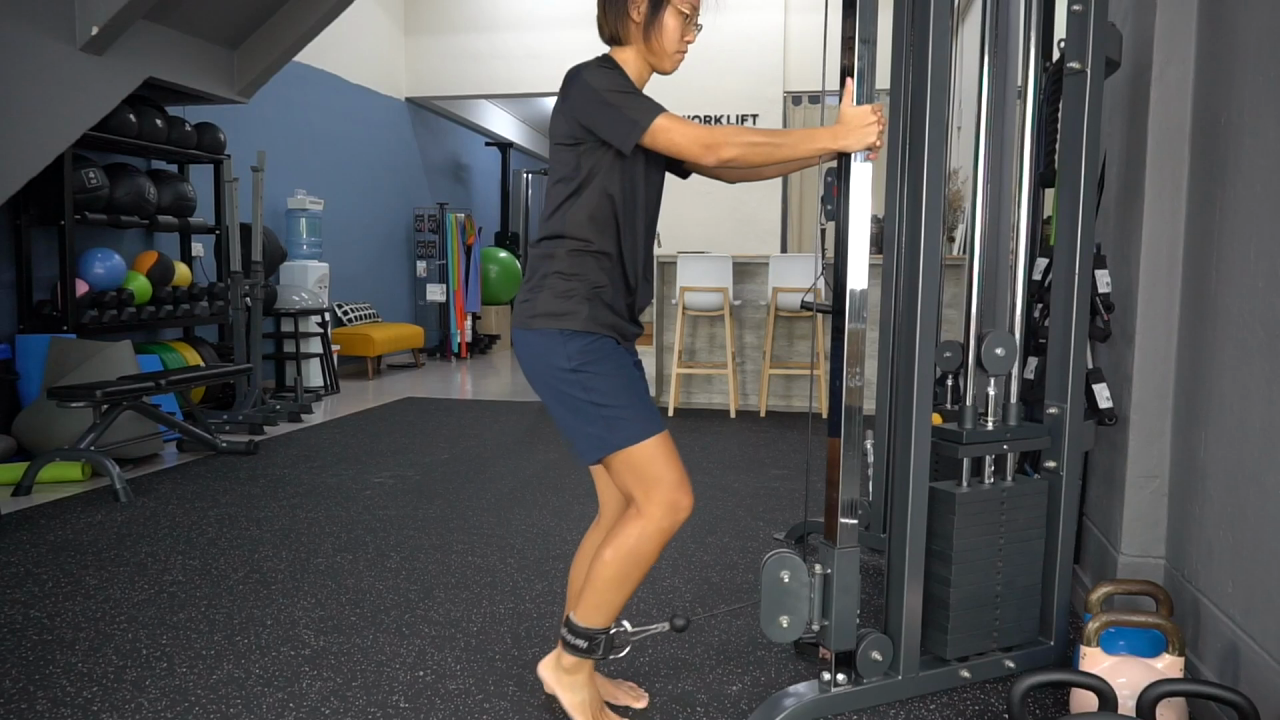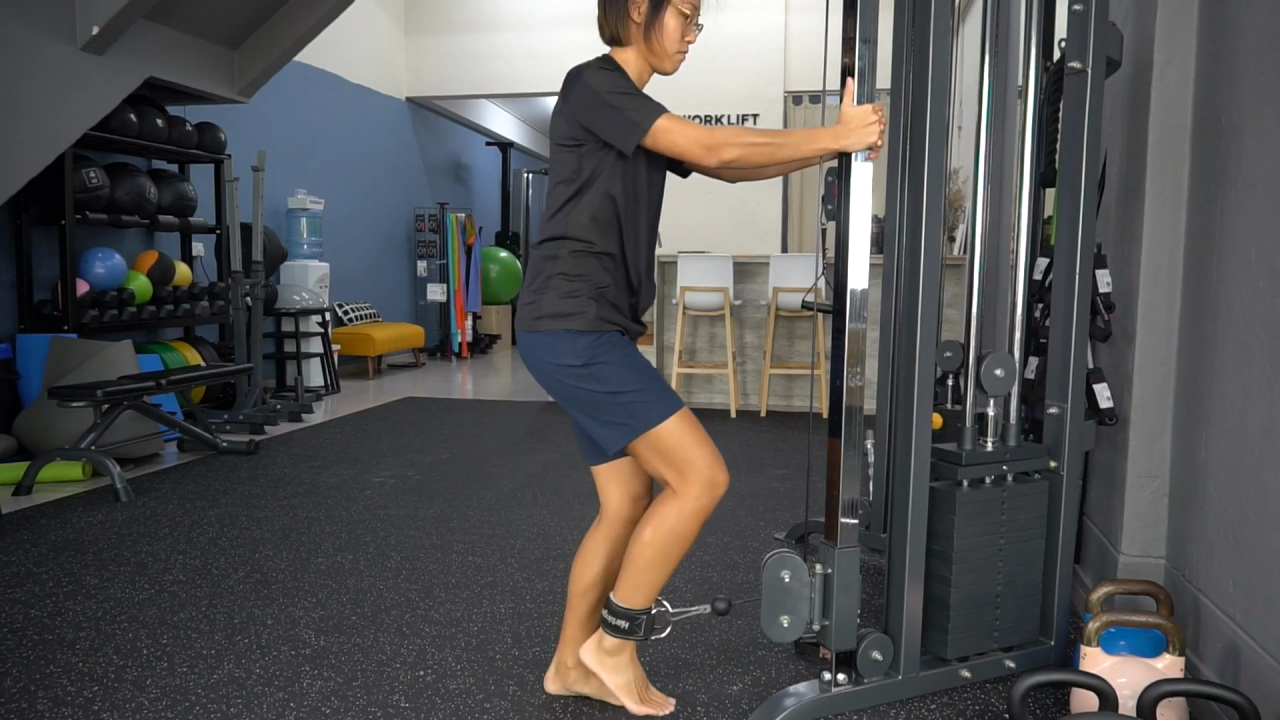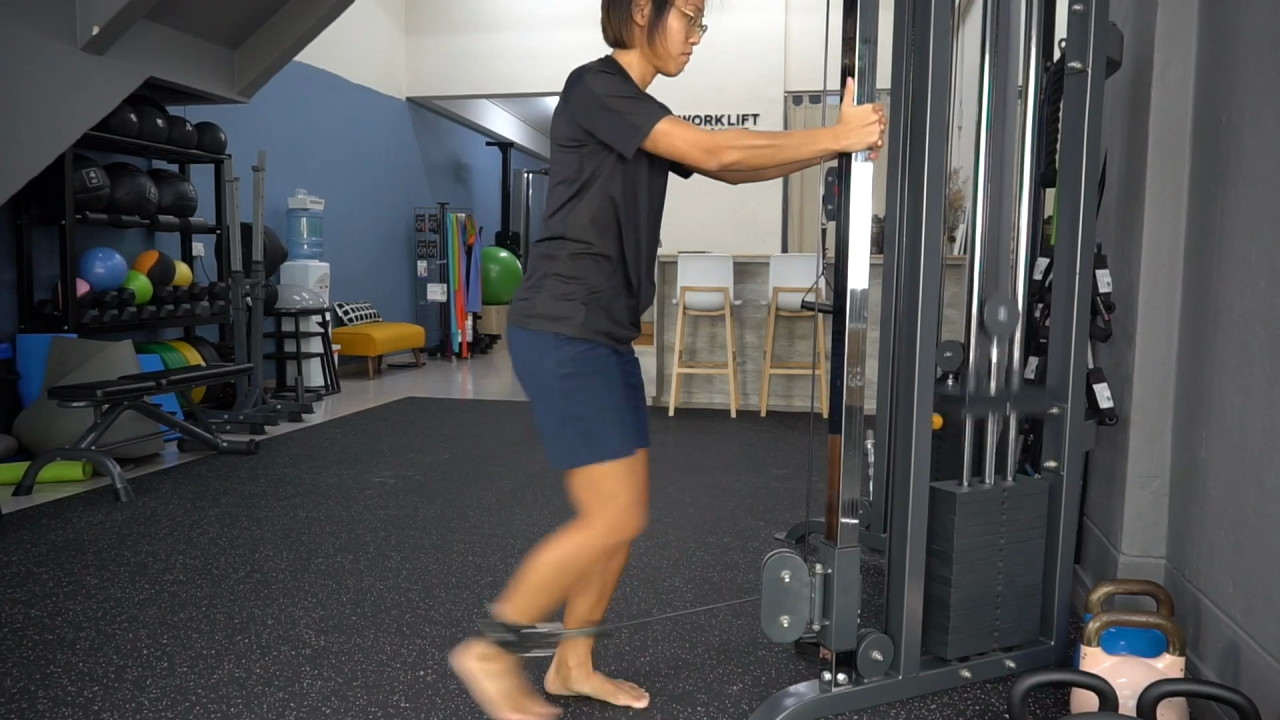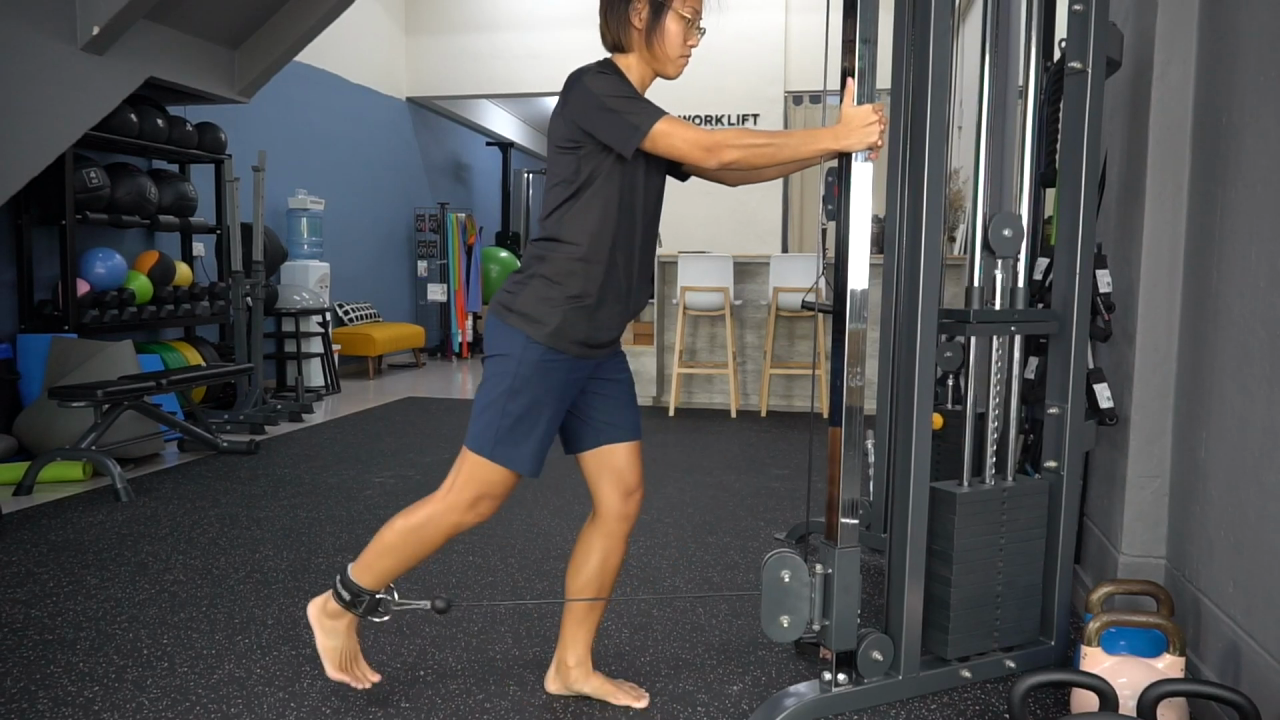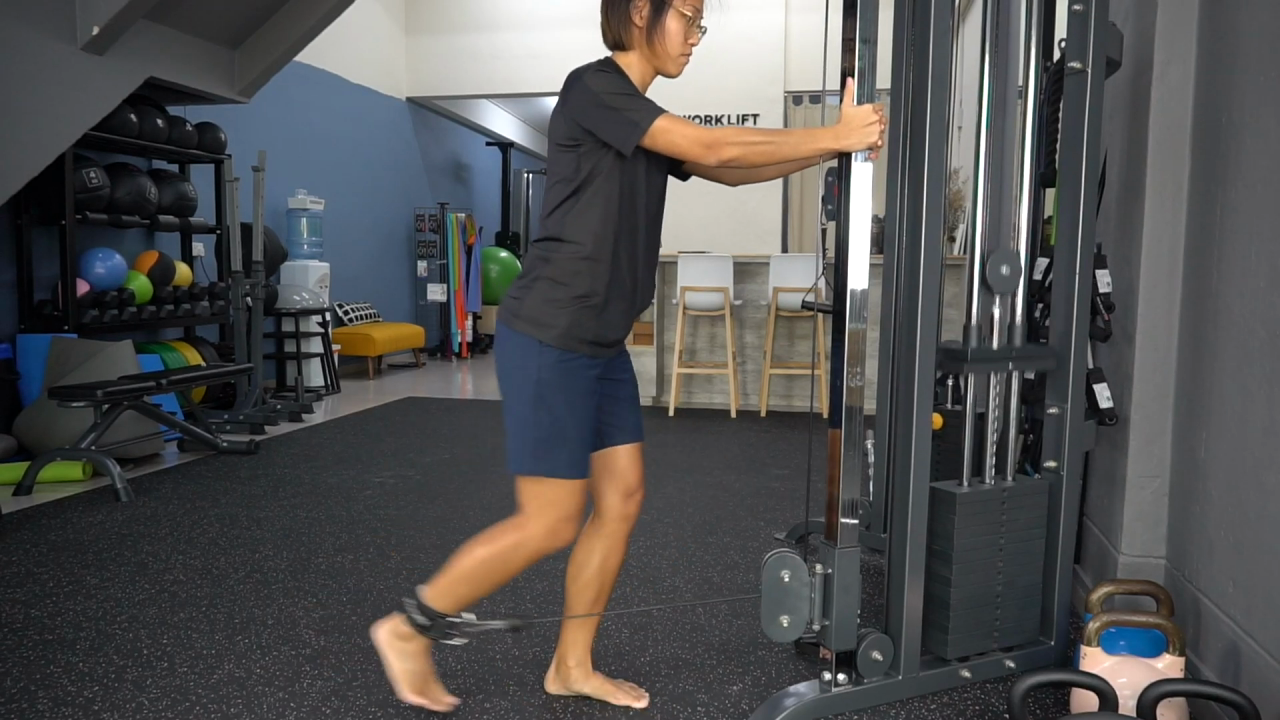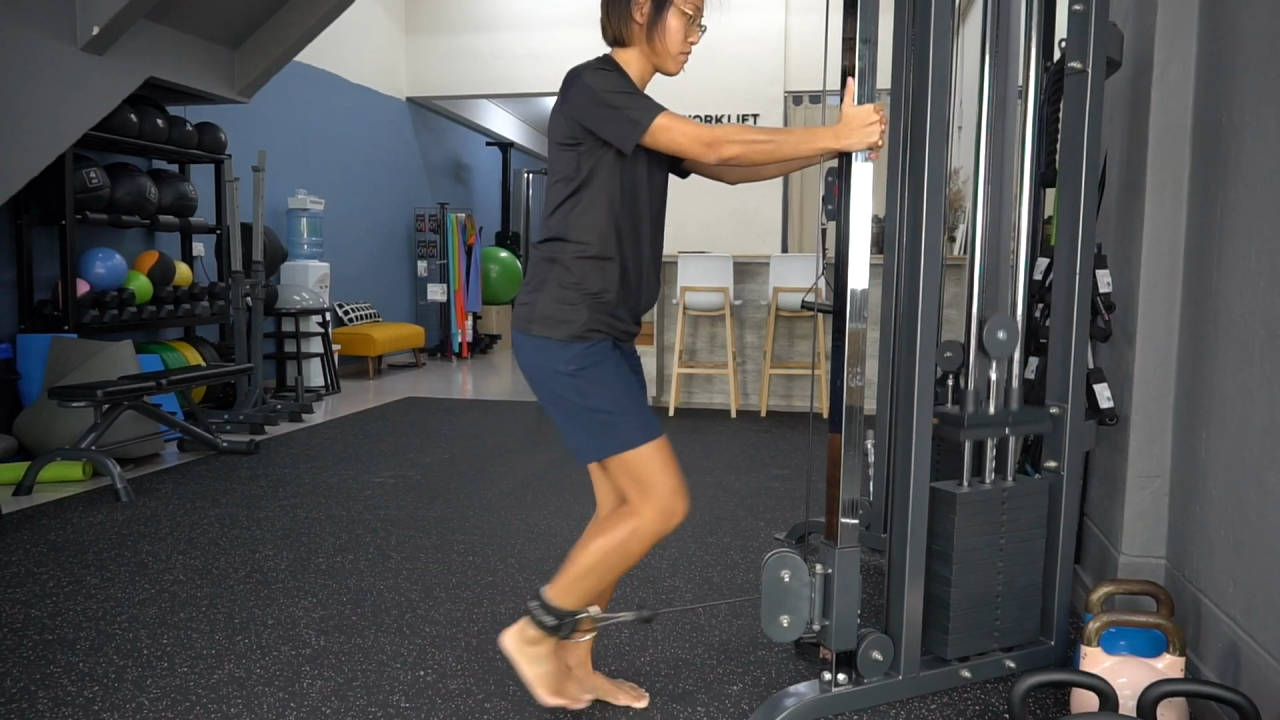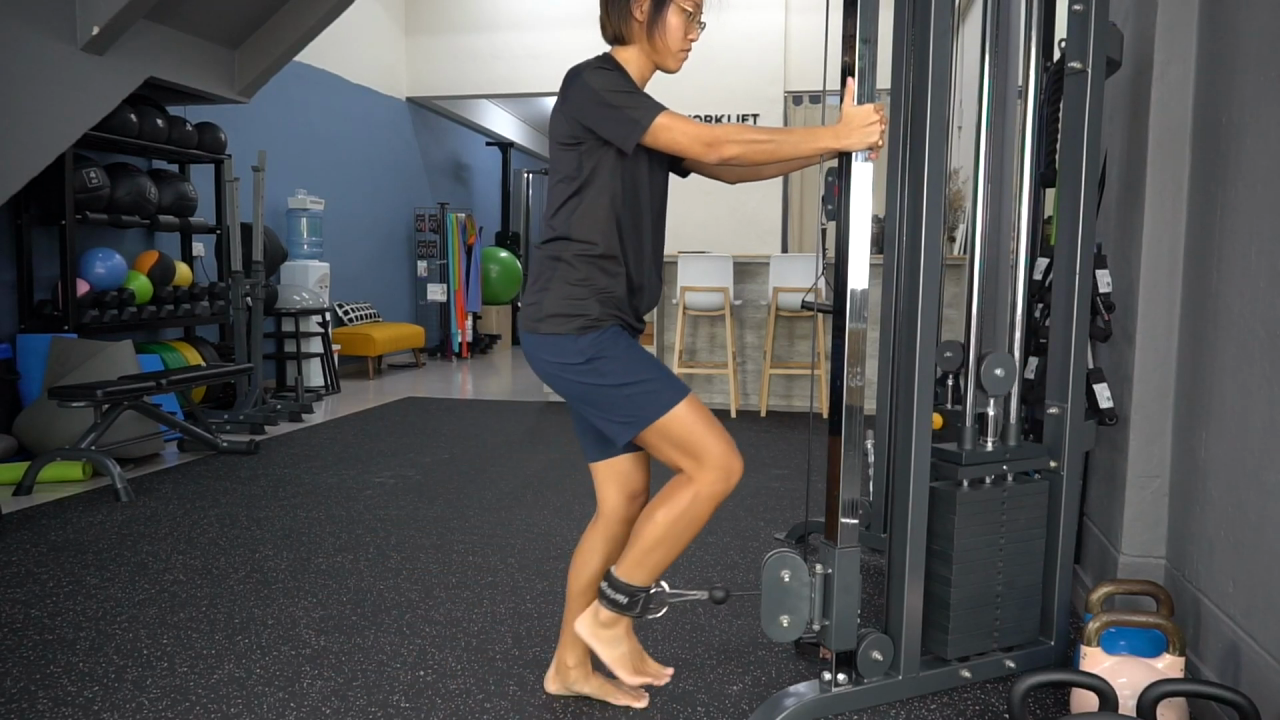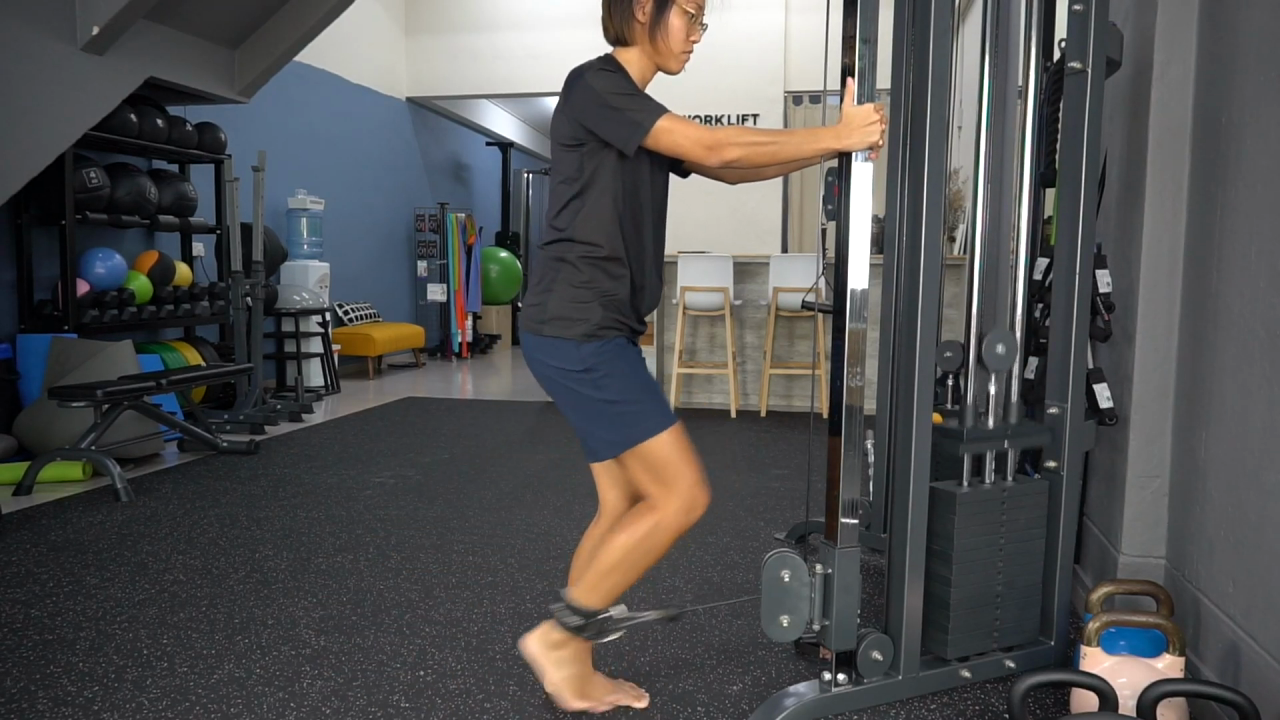
dt=0.4s
person 1, frame 1
left shoulder: (640, 114)
right shoulder: (591, 84)
left elbow: (726, 169)
right elbow: (711, 149)
left wrist: (836, 142)
right wrist: (834, 137)
left hip: (601, 332)
right hip: (565, 330)
left knee: (627, 505)
right knee: (665, 499)
right ankle: (573, 656)
person 1, frame 2
left shoulder: (636, 111)
right shoulder: (591, 85)
left elbow: (726, 169)
right elbow: (712, 149)
left wrist: (834, 141)
right wrist: (835, 137)
left hip: (598, 330)
right hip: (570, 328)
left knee: (629, 502)
right knee: (700, 479)
left ankle: (573, 662)
right ankle: (615, 641)
person 1, frame 3
left shoulder: (636, 106)
right shoulder: (593, 88)
left elbow: (730, 168)
right elbow: (715, 155)
left wrist: (830, 142)
right wrist: (833, 137)
left hip: (602, 335)
right hip: (562, 333)
left knee: (628, 505)
right knee: (613, 518)
right ankle: (489, 648)
person 1, frame 4
left shoulder: (641, 118)
right shoulder: (593, 89)
left elbow: (725, 171)
right elbow: (712, 151)
left wrist: (827, 144)
right wrist: (832, 137)
left hip: (595, 343)
right hip: (540, 332)
left knee: (621, 499)
right knee: (470, 499)
left ankle: (573, 665)
right ankle: (339, 606)
person 1, frame 5
left shoulder: (640, 115)
right shoulder: (593, 87)
left elbow: (726, 170)
right elbow: (711, 148)
left wrist: (828, 144)
right wrist: (835, 136)
left hip: (598, 339)
right hip: (550, 336)
left knee: (622, 497)
right knee: (548, 522)
left ankle: (573, 665)
right ankle: (410, 628)
person 1, frame 6
left shoulder: (641, 113)
right shoulder: (592, 85)
left elbow: (727, 169)
right elbow: (712, 147)
left wrist: (834, 143)
right wrist: (835, 136)
left hip: (602, 334)
right hip: (565, 333)
left knee: (627, 502)
right knee: (660, 503)
left ankle: (573, 664)
right ankle: (538, 630)
person 1, frame 7
left shoulder: (639, 112)
right shoulder: (592, 84)
left elbow: (727, 168)
right elbow: (712, 147)
left wrist: (836, 141)
right wrist: (834, 136)
left hip: (599, 330)
right hip: (573, 327)
left knee: (626, 499)
right knee: (715, 466)
left ankle: (572, 665)
right ankle: (609, 614)
person 1, frame 8
left shoulder: (639, 109)
right shoulder: (594, 85)
left elbow: (728, 169)
right elbow: (712, 151)
left wrist: (834, 141)
right wrist: (833, 136)
left hip: (604, 332)
right hip: (575, 332)
left knee: (630, 500)
right knee: (679, 494)
left ankle: (578, 664)
right ankle: (560, 632)
